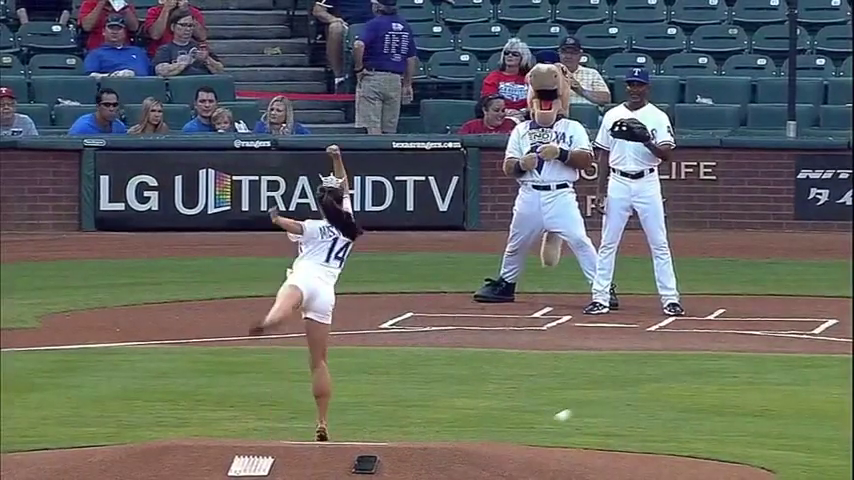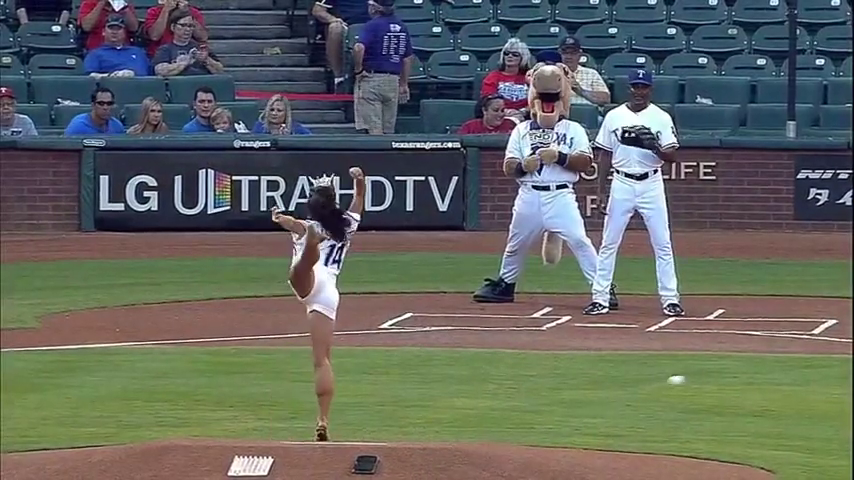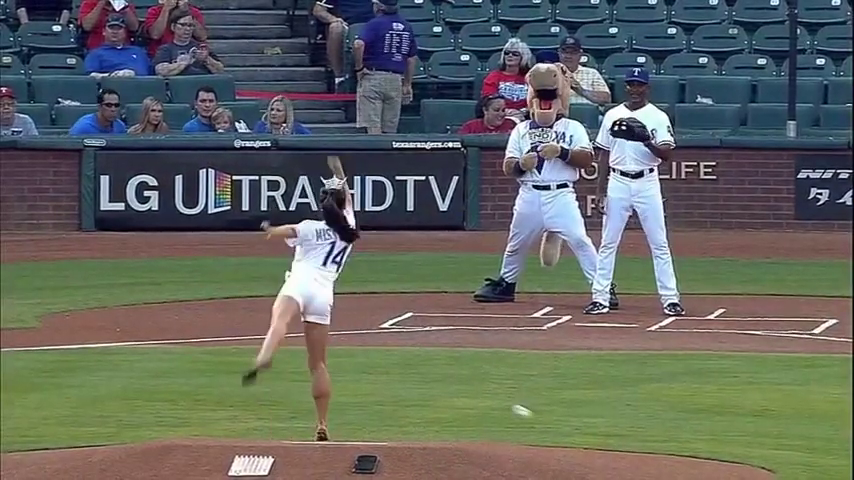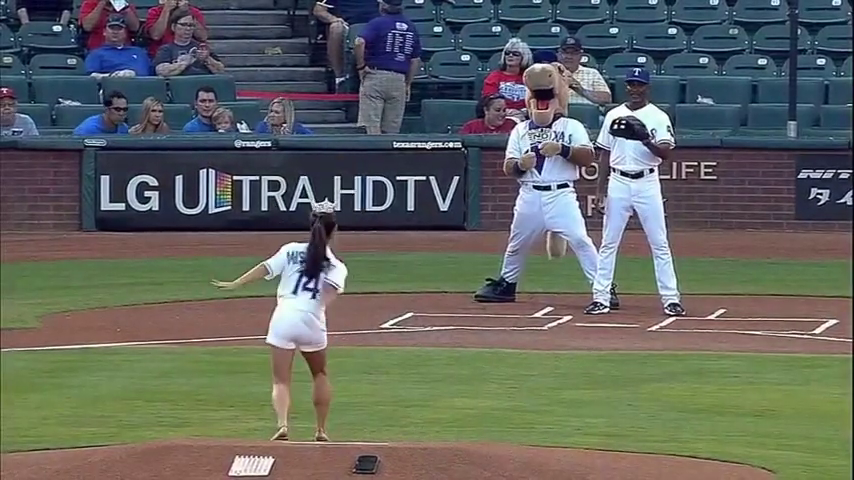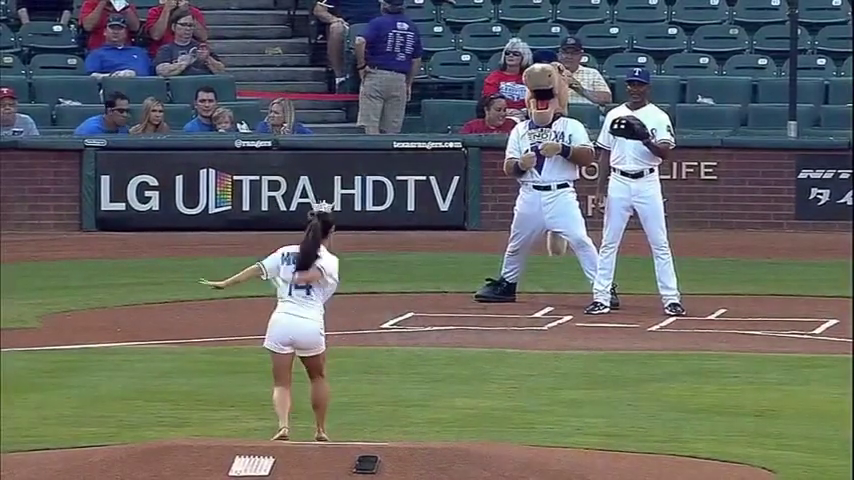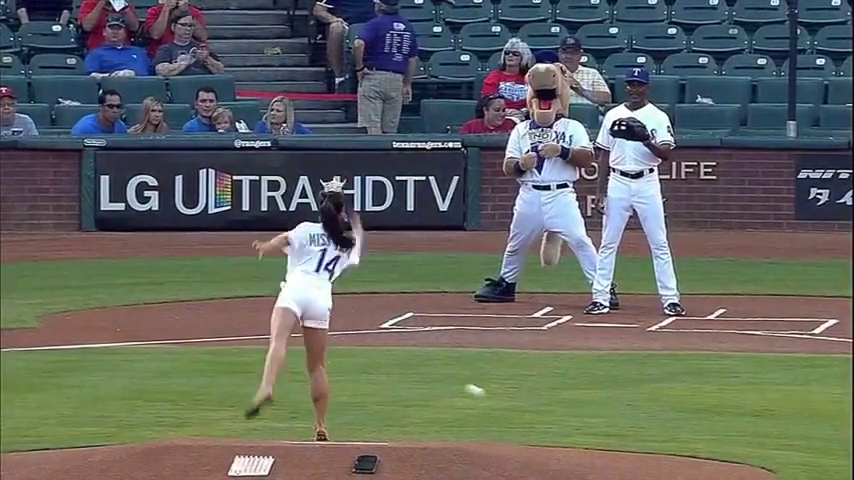
dt=0.2s
person 1, frame 1
left shoulder: (315, 227)
right shoulder: (348, 225)
left elbow: (295, 226)
right elbow: (345, 187)
left wrist: (277, 219)
right wrist: (337, 158)
left hip: (302, 280)
right hip: (325, 293)
left knee: (284, 305)
right knee: (318, 362)
left ankle: (268, 321)
right ankle: (322, 425)
person 1, frame 2
left shoulder: (310, 228)
right shoulder: (346, 226)
left elbow: (296, 225)
right elbow: (359, 199)
left wrist: (283, 219)
right wrist: (359, 179)
left hip: (311, 282)
right hip: (329, 294)
right knee: (322, 361)
left ankle: (308, 256)
right ankle: (323, 423)
person 1, frame 3
left shoulder: (311, 228)
right shoulder: (347, 230)
left elbow: (289, 230)
right elbow: (346, 200)
left wrist: (271, 230)
right wrist: (339, 173)
left hip: (299, 284)
right hip: (323, 296)
right knee: (318, 364)
left ankle: (262, 360)
right ankle: (322, 425)
person 1, frame 4
left shoulder: (290, 250)
right shoulder: (337, 266)
left elbow: (264, 268)
right elbow: (330, 295)
left wrist: (234, 284)
right wrist: (319, 312)
left hip: (284, 319)
right hip: (312, 324)
left knee: (282, 382)
right knee: (320, 375)
left ankle: (283, 425)
right ankle: (322, 431)
person 1, frame 5
left shoulder: (287, 252)
right shoulder: (329, 261)
left elbow: (258, 269)
right elbow: (313, 276)
left wrist: (226, 283)
left hip: (281, 323)
right hip: (310, 327)
left knee: (281, 384)
right knee: (318, 378)
left ankle: (283, 426)
right ankle: (321, 431)
person 1, frame 6
left shoulder: (305, 229)
right shoulder: (348, 242)
left elbow: (286, 239)
right elbow: (357, 238)
left wrist: (266, 246)
right wrist: (357, 227)
left hip: (294, 291)
right hip: (320, 302)
left knee: (277, 342)
right knee: (316, 367)
left ankle: (265, 390)
right ankle: (321, 427)
person 2, frame 1
left shoulder: (658, 117)
right shoulder: (612, 115)
left elbow: (667, 154)
right elbow: (604, 154)
left wrist: (648, 142)
right wrist: (600, 189)
left hip: (647, 184)
right hip: (618, 184)
left knee: (659, 244)
right knee: (608, 243)
left ankle: (670, 299)
right ankle: (600, 298)
person 2, frame 2
left shoulder: (662, 118)
right shoulder: (614, 116)
left elbow: (672, 156)
right elbow: (605, 155)
left wrist: (655, 148)
right wrist: (601, 190)
left hip: (651, 185)
right hip: (621, 185)
left knee: (662, 244)
right knee: (609, 244)
left ankle: (670, 299)
right ankle: (600, 298)
person 2, frame 3
left shoulder: (658, 117)
right shoulder: (612, 115)
left elbow: (667, 154)
right elbow: (604, 154)
left wrist: (648, 142)
right wrist: (600, 189)
left hip: (647, 184)
right hip: (618, 184)
left knee: (659, 244)
right knee: (608, 243)
left ankle: (670, 298)
right ankle: (600, 298)
person 2, frame 4
left shoulder: (659, 117)
right shoulder: (613, 115)
left elbow: (665, 153)
right elbow: (605, 154)
left wrist: (646, 140)
right wrist: (600, 189)
left hip: (647, 184)
right hip: (618, 184)
left knee: (659, 243)
right knee: (608, 243)
left ankle: (670, 298)
right ankle: (600, 298)
person 2, frame 5
left shoulder: (659, 117)
right shoulder: (613, 115)
left elbow: (665, 152)
right elbow: (606, 154)
left wrist: (646, 140)
right wrist: (600, 189)
left hip: (647, 183)
right hip: (618, 183)
left knee: (660, 243)
right knee: (608, 243)
left ankle: (671, 298)
right ankle: (600, 298)
person 2, frame 6
left shoulder: (658, 117)
right shoulder: (612, 115)
left elbow: (666, 154)
right elbow: (605, 154)
left wrist: (647, 142)
right wrist: (600, 189)
left hip: (647, 184)
right hip: (618, 184)
left knee: (659, 244)
right knee: (608, 243)
left ankle: (670, 298)
right ankle: (600, 298)
person 3, frame 1
left shoulder: (572, 127)
right shoulder: (521, 129)
left elbow: (586, 159)
right elbow: (507, 167)
left wrist: (560, 153)
right wrist: (521, 164)
left hip: (560, 195)
right hip: (528, 196)
left knee: (578, 240)
right knee: (516, 243)
right ankle: (504, 284)
person 3, frame 2
left shoulder: (573, 128)
right shoulder: (521, 130)
left elbow: (586, 162)
right elbow: (508, 167)
left wrist: (559, 156)
right wrist: (522, 166)
left hip: (560, 196)
right hip: (528, 196)
left knee: (578, 240)
right knee: (516, 244)
right ankle: (504, 285)
person 3, frame 3
left shoulder: (572, 126)
right shoulder: (521, 128)
left elbow: (587, 158)
right elbow: (508, 167)
left wrist: (561, 150)
right wrist: (520, 163)
left hip: (560, 195)
right hip: (529, 195)
left knee: (579, 239)
right knee: (516, 243)
left ankle: (603, 288)
right ankle: (504, 285)
person 3, frame 4
left shoulder: (572, 126)
right shoulder: (520, 129)
left elbow: (588, 156)
right elbow: (508, 167)
left wrist: (562, 149)
right wrist: (520, 165)
left hip: (561, 195)
right hip: (529, 196)
left knee: (580, 240)
right knee: (517, 243)
right ankle: (505, 285)
person 3, frame 5
left shoulder: (571, 126)
right shoulder: (521, 129)
left elbow: (587, 156)
right elbow: (508, 167)
left wrist: (562, 148)
right wrist: (520, 164)
left hip: (561, 196)
right hip: (529, 196)
left knee: (579, 240)
right knee: (517, 244)
right ankle: (506, 285)
person 3, frame 6
left shoulder: (572, 127)
right shoulder: (521, 130)
left elbow: (587, 158)
right elbow: (508, 167)
left wrist: (561, 151)
right wrist: (521, 165)
left hip: (560, 196)
right hip: (529, 196)
left knee: (579, 240)
right knee: (516, 244)
left ankle: (604, 289)
right ankle: (505, 285)
person 4, frame 1
left shoulder: (375, 24)
right shoulder: (405, 26)
left elbow: (359, 45)
right elbow: (411, 59)
left wrist: (359, 68)
right wrist: (407, 84)
left hip: (373, 78)
right hip: (395, 80)
left knee: (372, 126)
right knee: (389, 130)
person 4, frame 2
left shoulder: (373, 25)
right shoulder: (402, 27)
left elbow: (359, 48)
right elbow: (408, 58)
left wrist: (358, 70)
right wrist: (404, 84)
left hip: (371, 79)
right hip: (392, 81)
left knee: (374, 128)
right knee: (388, 131)
person 4, frame 3
left shoulder: (375, 23)
right shoulder: (406, 26)
left elbow: (358, 44)
right elbow: (412, 58)
left wrist: (359, 67)
right wrist: (407, 84)
left hip: (373, 77)
right hip: (396, 80)
left knee: (373, 126)
right knee: (390, 130)
person 4, frame 4
left shoulder: (378, 23)
right shoulder: (411, 27)
left elbow: (359, 42)
right elbow: (415, 60)
left wrist: (360, 66)
right wrist: (407, 84)
left hip: (376, 77)
right hip: (399, 80)
left knee: (372, 126)
right knee: (392, 130)
person 4, frame 5
left shoulder: (379, 22)
right shoulder: (412, 27)
left elbow: (360, 42)
right elbow: (416, 60)
left wrist: (361, 65)
right wrist: (408, 84)
left hip: (376, 76)
right hip: (399, 80)
left knee: (371, 125)
right knee: (392, 130)
person 4, frame 6
left shoulder: (376, 23)
right shoulder: (408, 27)
left elbow: (359, 44)
right elbow: (413, 59)
left wrist: (359, 67)
right wrist: (407, 84)
left hip: (374, 77)
right hip: (396, 80)
left knee: (373, 126)
right knee: (390, 130)
